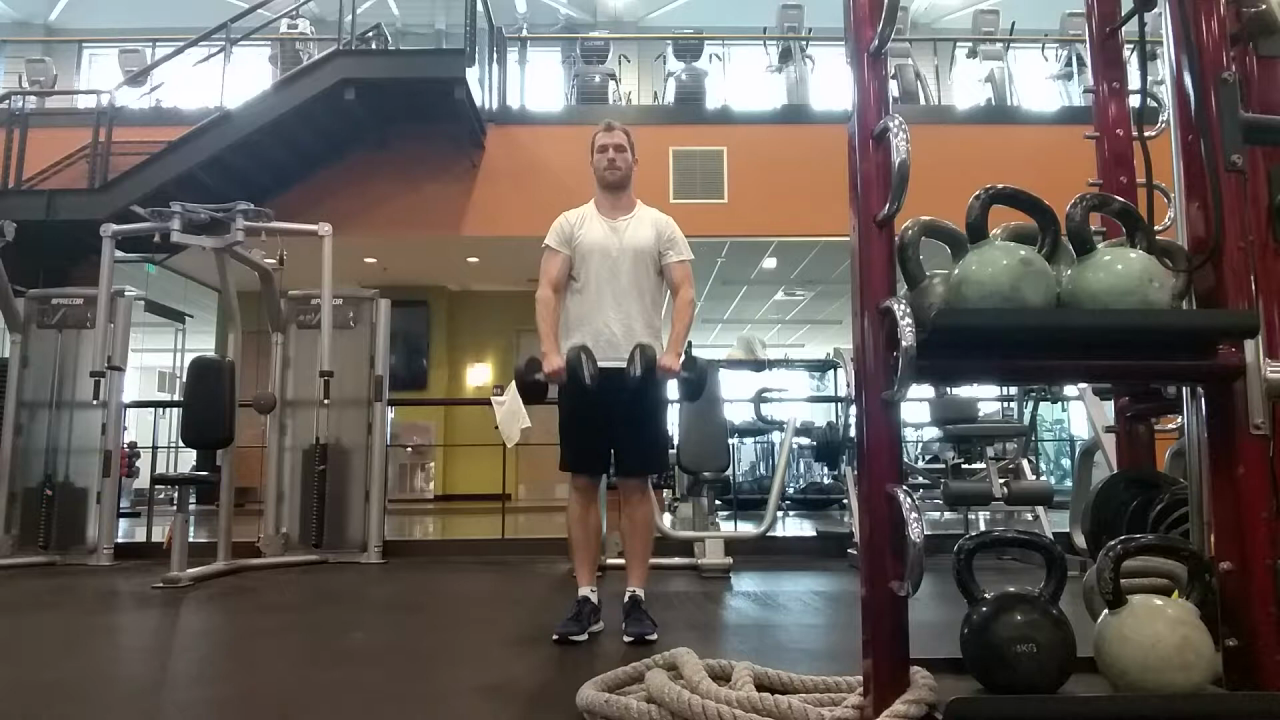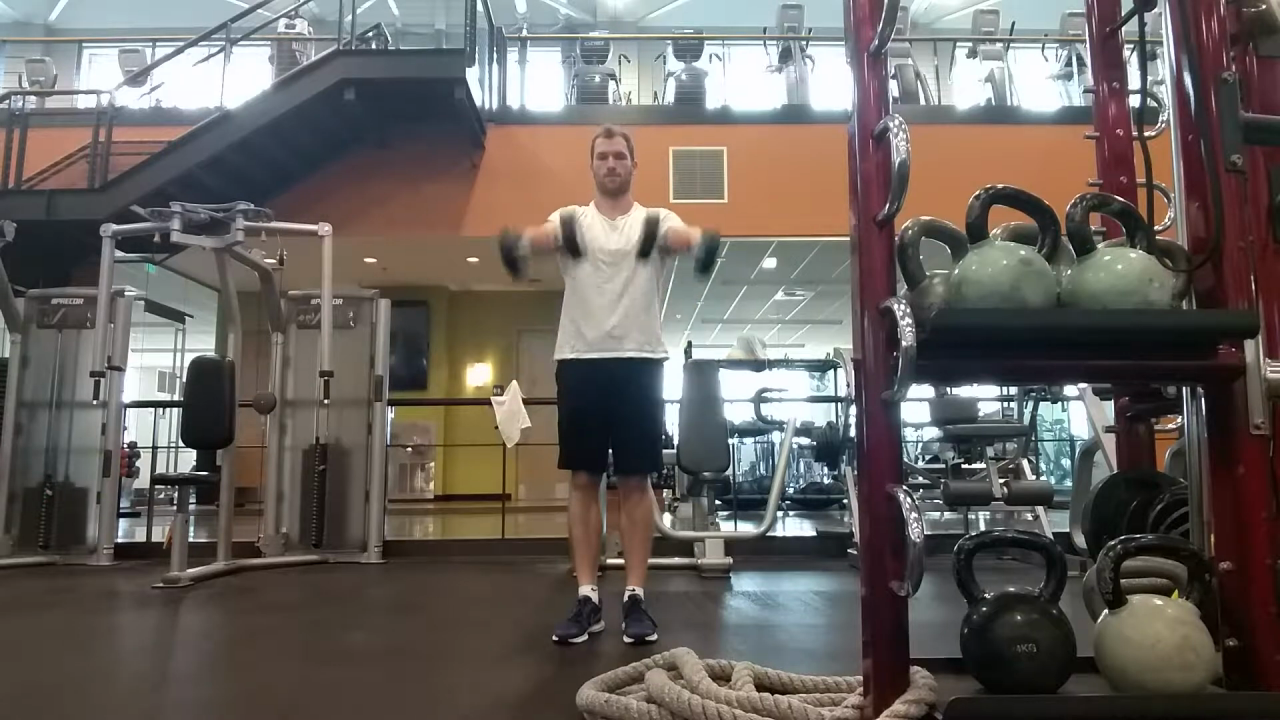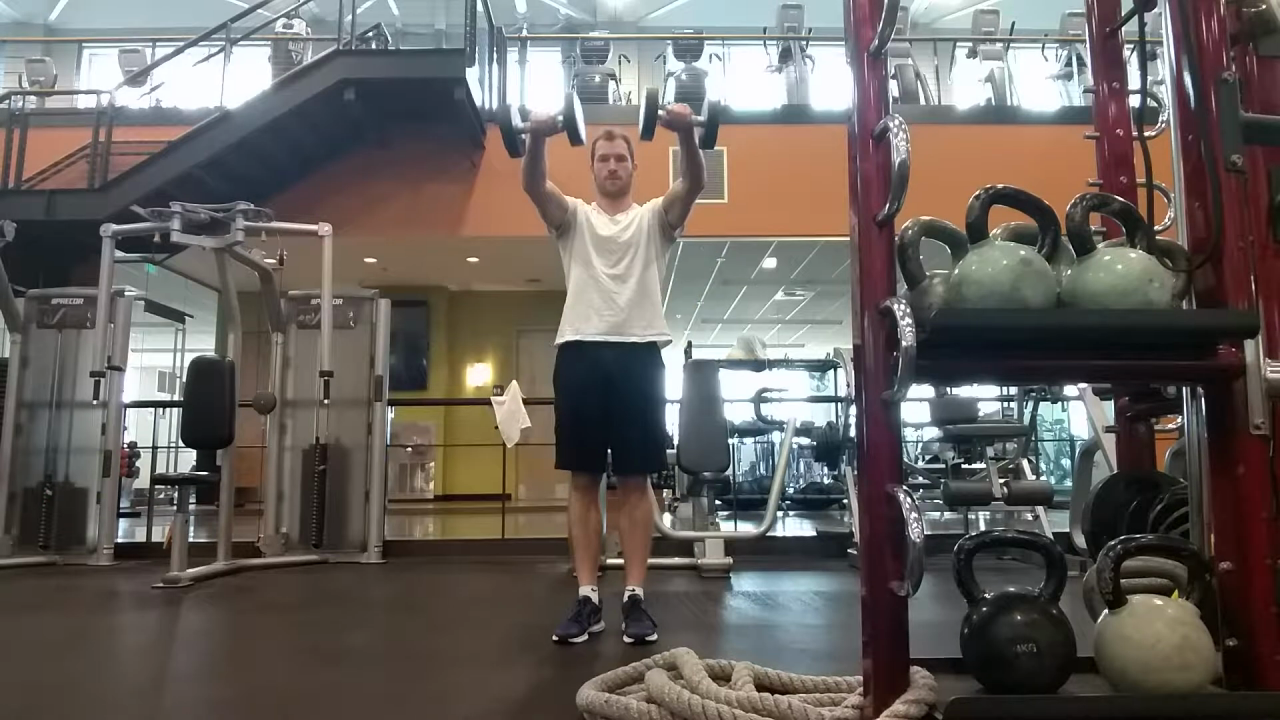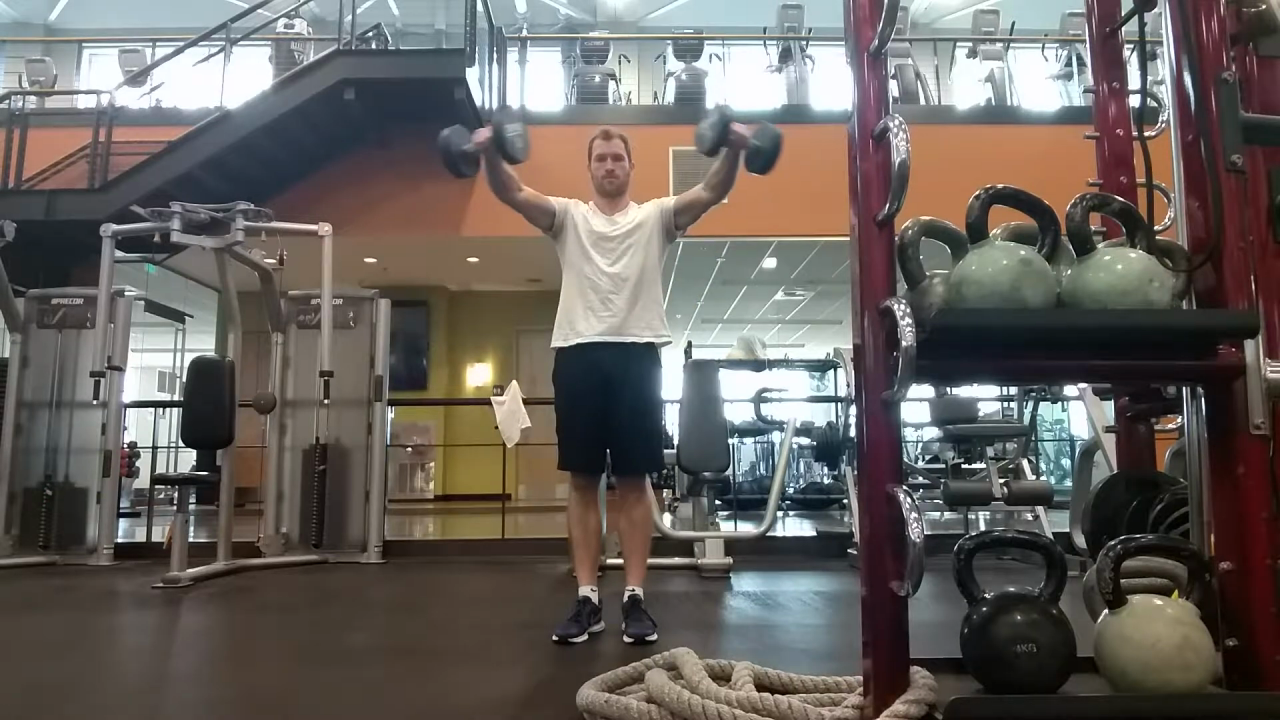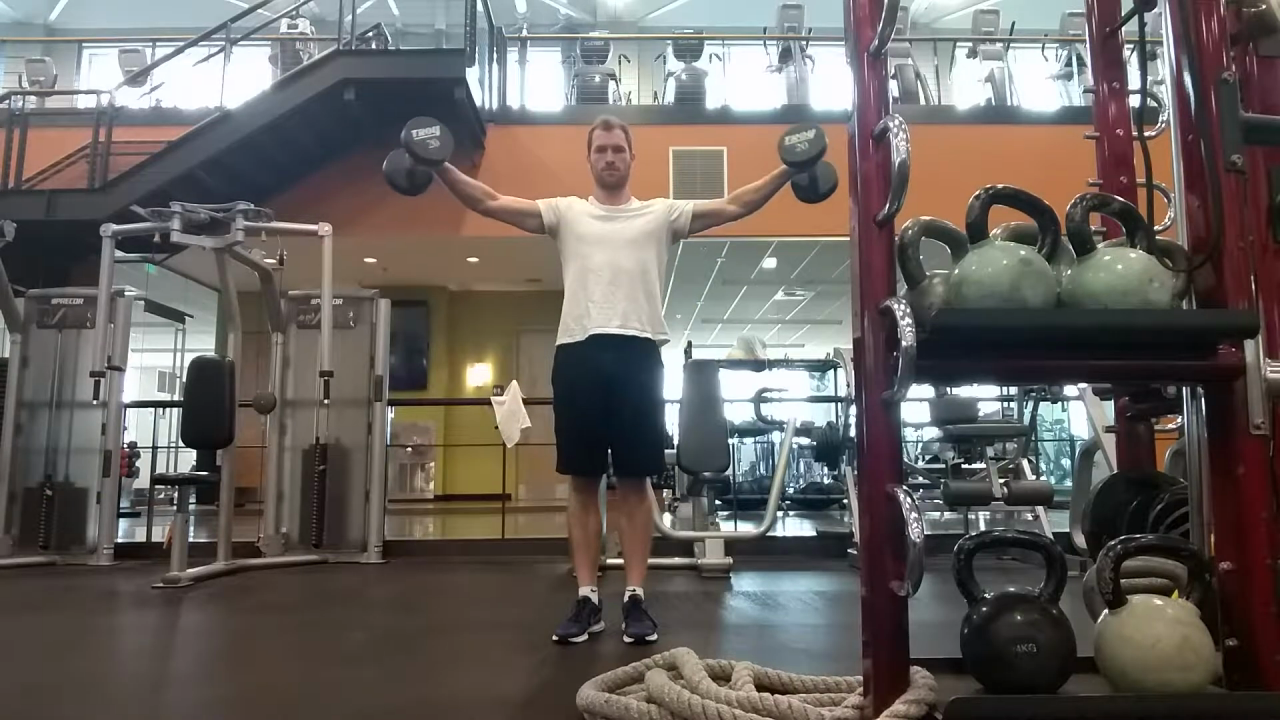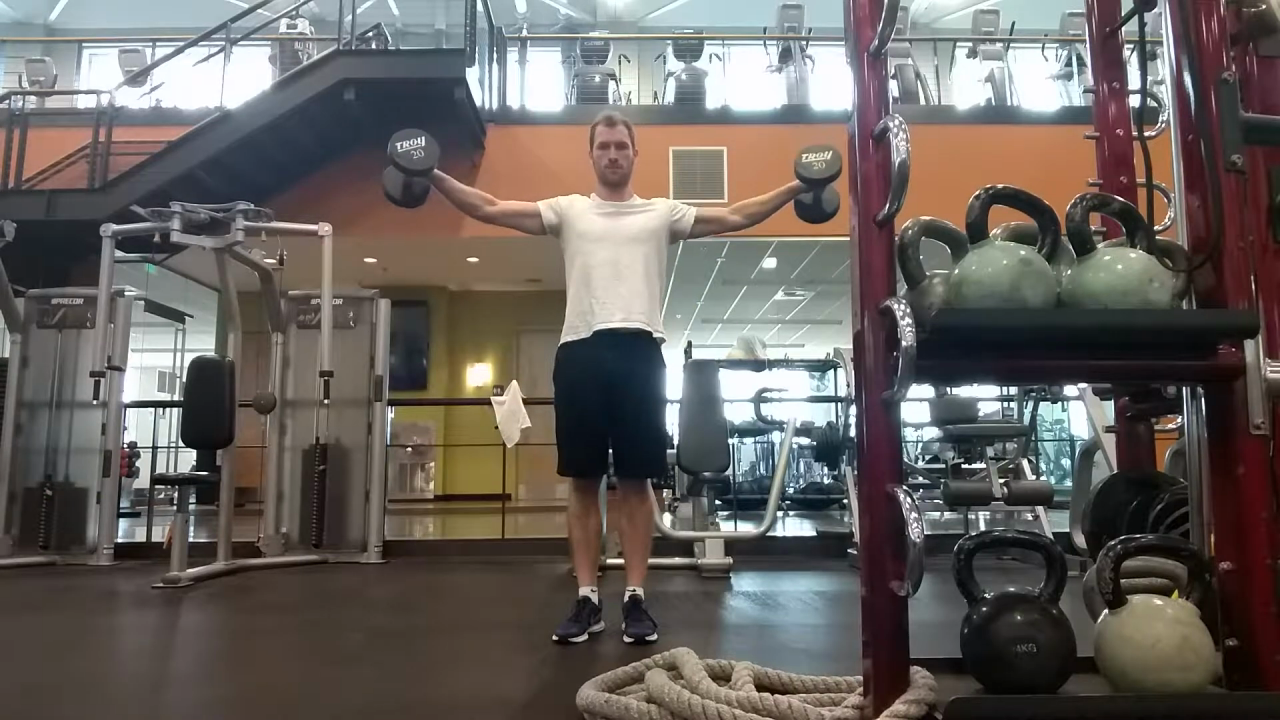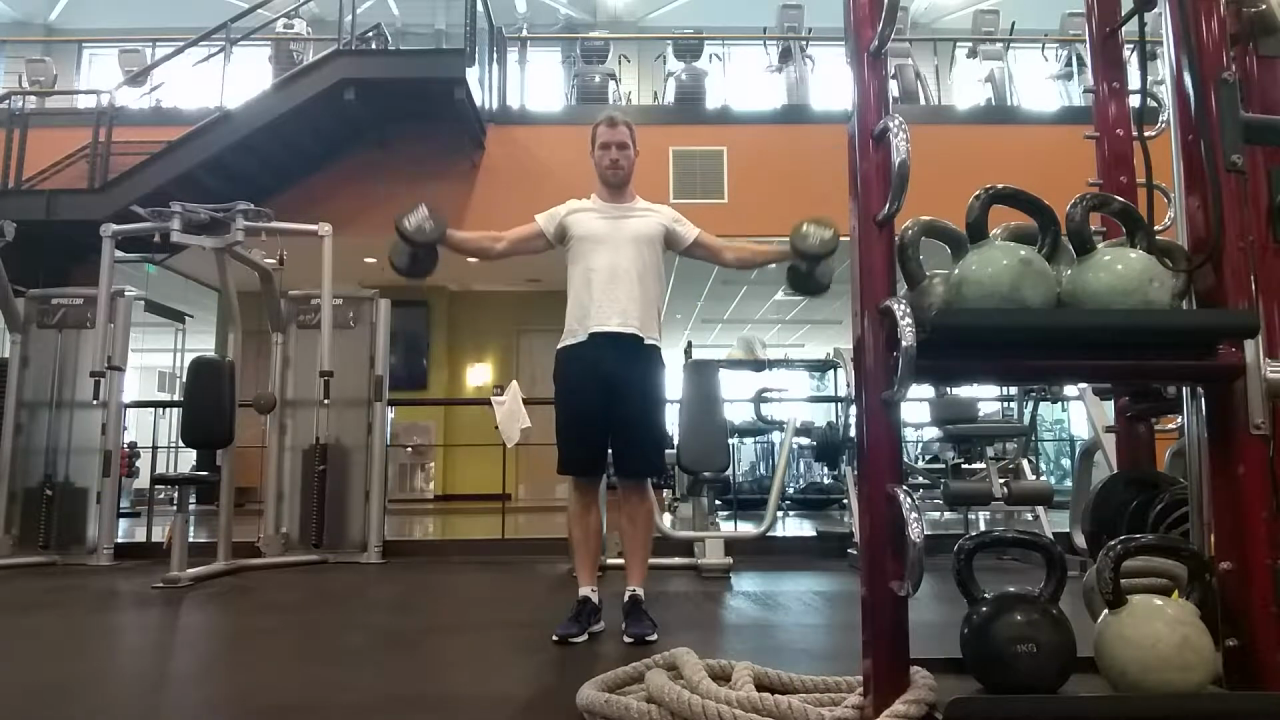
dt=0.5s
person 1, frame 1
left shoulder: (660, 225)
right shoulder: (569, 224)
left elbow: (684, 291)
right elbow: (548, 291)
left wrist: (673, 351)
right wrist: (550, 351)
left knee: (636, 484)
right knee: (583, 483)
left ankle: (635, 598)
right ankle: (586, 599)
person 1, frame 2
left shoulder: (656, 219)
right shoulder: (572, 219)
left elbow: (685, 237)
right elbow: (542, 235)
left wrist: (688, 238)
right wrist: (535, 237)
left hip: (639, 361)
right hip: (581, 360)
left knee: (635, 481)
right knee: (584, 480)
left ankle: (635, 597)
right ankle: (587, 598)
person 1, frame 3
left shoulder: (656, 217)
right shoulder: (572, 216)
left elbow: (694, 183)
right elbow: (533, 184)
left wrist: (686, 134)
right wrist: (537, 138)
left hip: (638, 353)
right hip: (581, 353)
left knee: (635, 481)
right knee: (583, 480)
left ankle: (634, 597)
right ankle: (587, 597)
person 1, frame 4
left shoulder: (656, 216)
right shoulder: (567, 216)
left elbow: (712, 191)
right elbow: (511, 192)
left wrist: (733, 149)
right wrist: (490, 155)
left hip: (636, 355)
right hip: (579, 354)
left knee: (634, 480)
right knee: (582, 480)
left ankle: (634, 597)
right ankle: (587, 598)
person 1, frame 5
left shoulder: (661, 213)
right shoulder: (566, 212)
left elbow: (733, 206)
right elbow: (491, 203)
left wrist: (788, 170)
right wrist: (439, 167)
left hip: (637, 352)
right hip: (578, 352)
left knee: (635, 480)
right knee: (583, 481)
left ankle: (635, 598)
right ankle: (587, 599)
person 1, frame 6
left shoulder: (662, 213)
right shoulder: (567, 210)
left elbow: (734, 217)
right elbow: (490, 209)
left wrist: (796, 187)
right wrist: (433, 176)
left hip: (639, 351)
right hip: (580, 352)
left knee: (636, 481)
right knee: (583, 482)
left ankle: (635, 598)
right ankle: (586, 598)
person 1, frame 7
left shoulder: (661, 217)
right shoulder: (569, 214)
left elbow: (724, 251)
right elbow: (502, 243)
left wrist: (789, 252)
right wrist: (441, 237)
left hip: (639, 354)
right hip: (581, 352)
left knee: (636, 480)
right knee: (584, 481)
left ankle: (635, 599)
right ankle: (587, 598)
